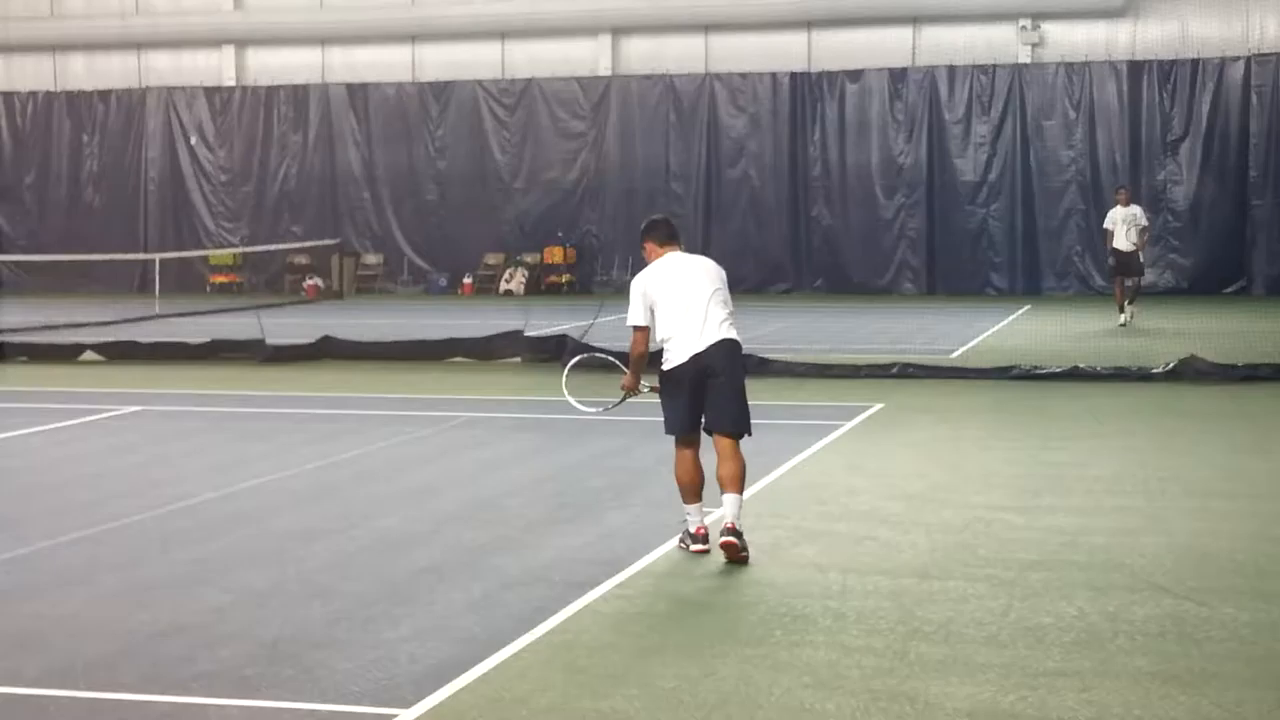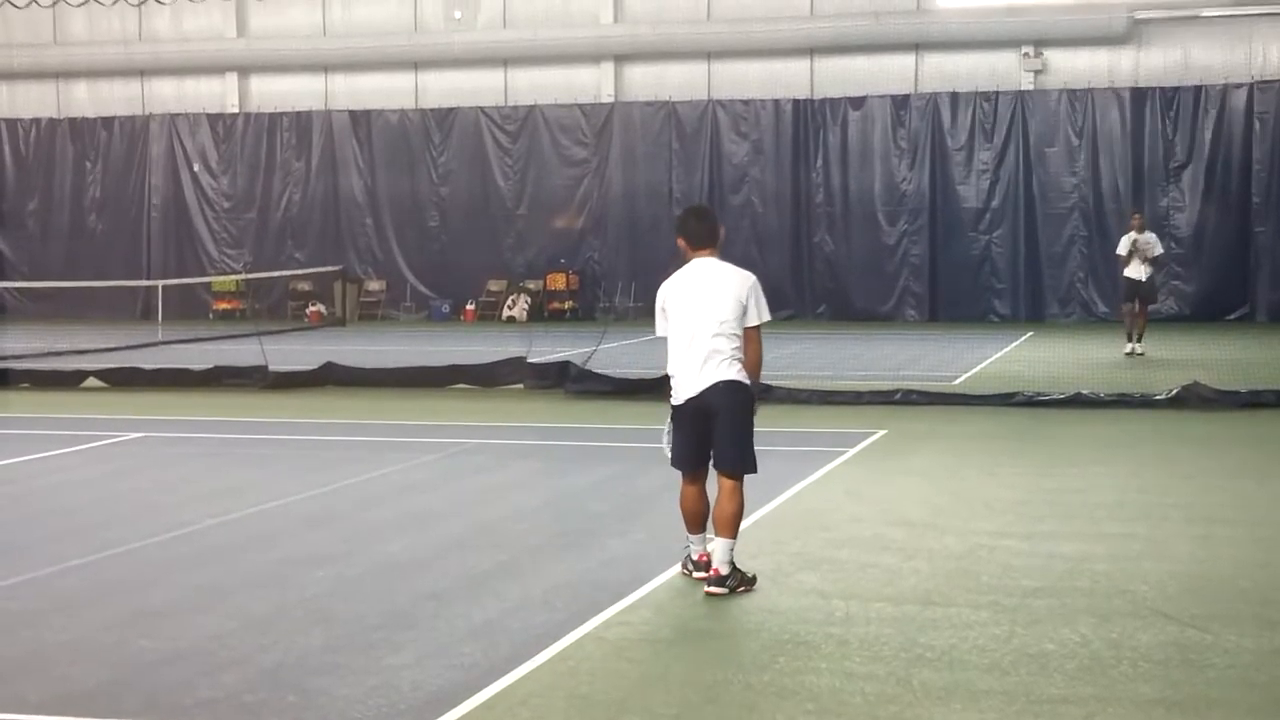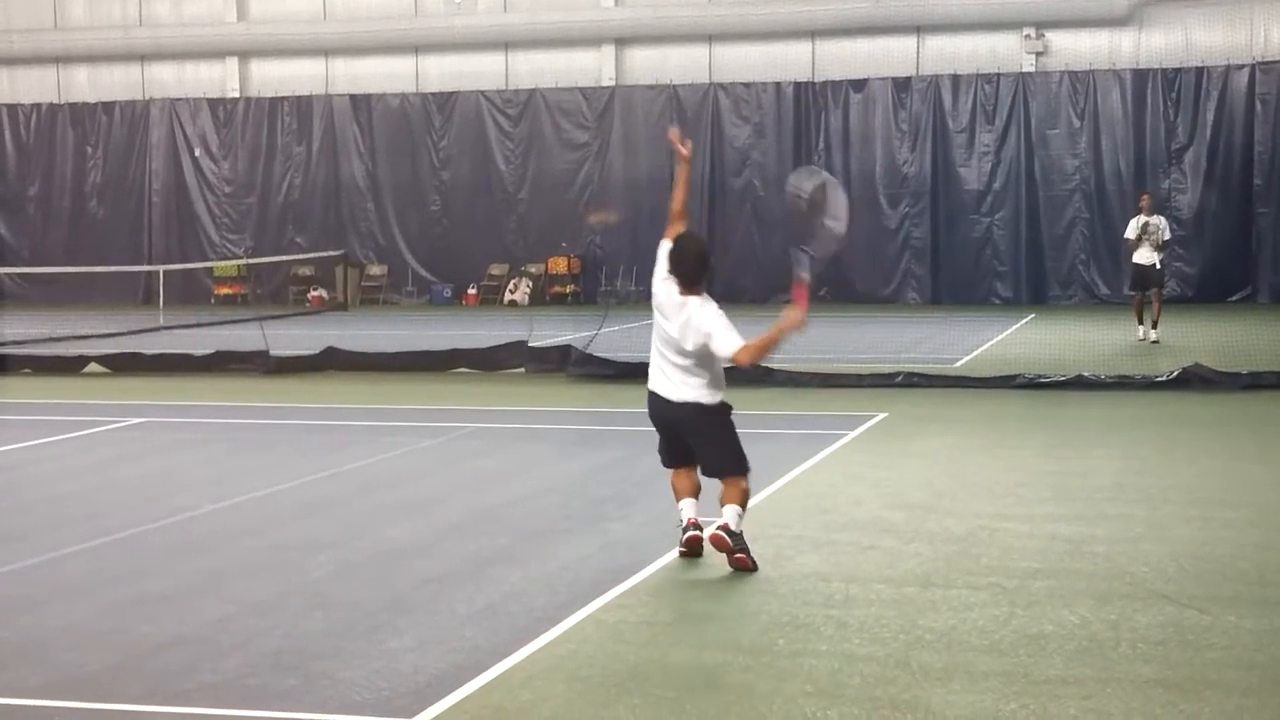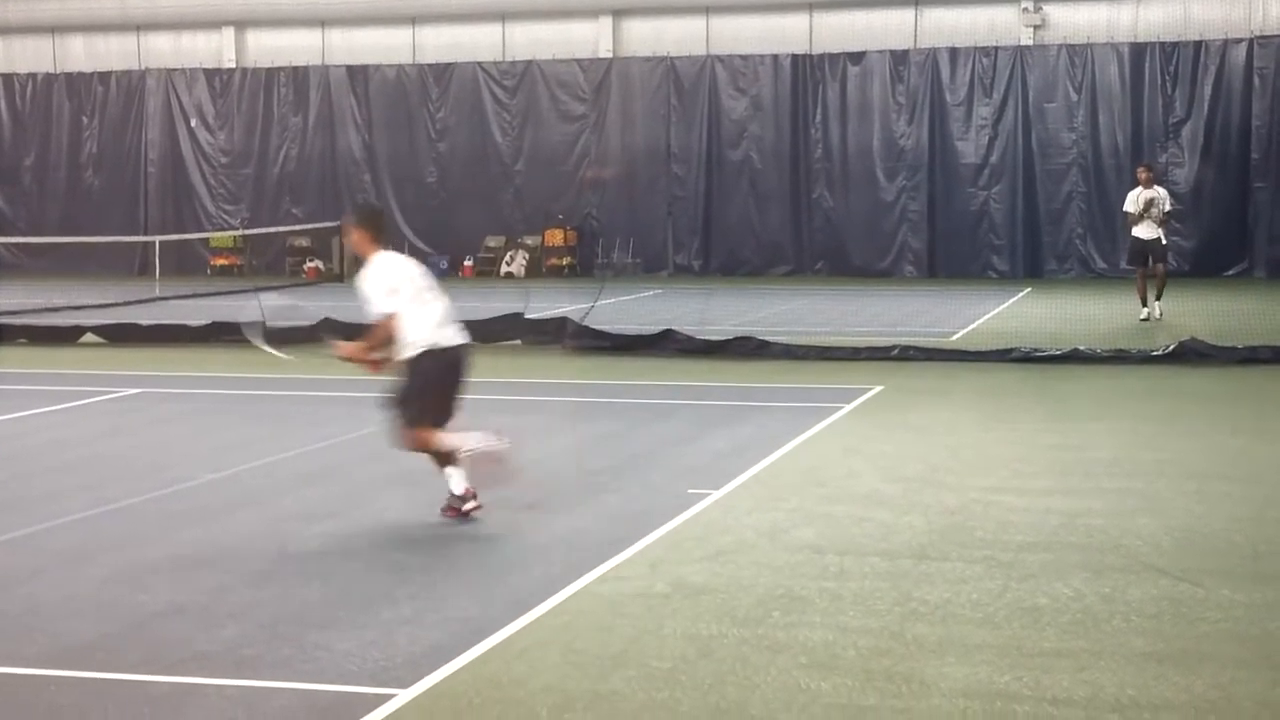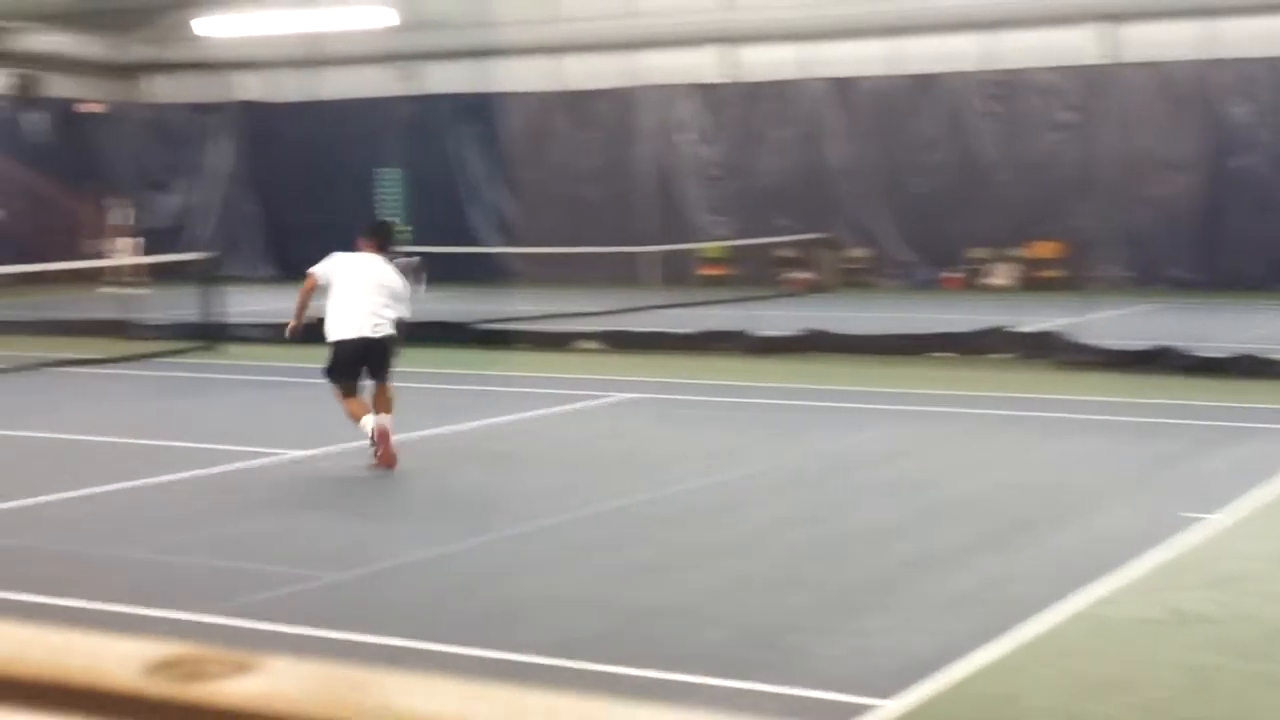
dt=1s
person 1, frame 1
left shoulder: (644, 279)
right shoulder: (711, 266)
left elbow: (640, 345)
left wrist: (633, 376)
left hip: (680, 360)
right hip: (724, 349)
left knee: (686, 445)
right knee: (727, 442)
left ankle: (696, 528)
right ankle: (731, 524)
person 1, frame 2
left shoulder: (669, 288)
right shoulder: (743, 279)
right elbow: (752, 346)
right wrist: (750, 388)
left hip: (685, 392)
right hip: (729, 387)
left knee: (692, 478)
right knee: (730, 480)
left ankle: (698, 556)
right ankle: (721, 569)
person 1, frame 3
left shoulder: (663, 284)
right shoulder: (709, 318)
left elbow: (676, 221)
right elbow: (746, 359)
left wrist: (684, 166)
right wrist: (785, 327)
left hip: (661, 400)
right hip: (702, 407)
left knee: (681, 465)
right knee: (734, 480)
left ankle: (690, 523)
right ankle: (727, 526)
person 1, frame 4
left shoulder: (372, 275)
right shoulder: (401, 263)
left elbow: (388, 330)
left wrist: (357, 351)
right wrist: (380, 355)
left hip: (429, 353)
right hip: (451, 347)
left knee: (415, 436)
right knee: (425, 430)
left ankle: (480, 443)
right ankle: (462, 493)
person 1, frame 5
left shoulder: (338, 260)
right shoulder: (396, 278)
left elbow: (309, 287)
right elbow: (400, 317)
left wrist: (297, 319)
left hip: (344, 336)
right hip: (381, 334)
left knee: (347, 398)
right knee: (381, 383)
left ankle: (374, 429)
right ankle: (381, 429)
